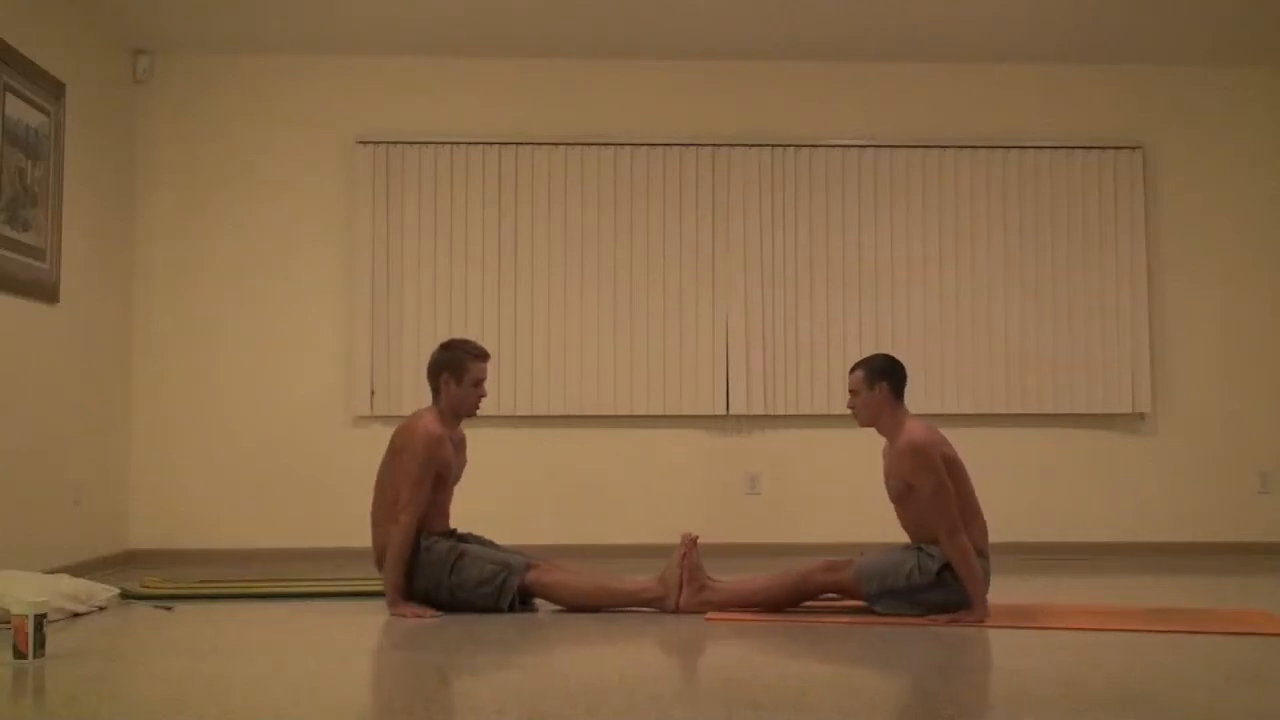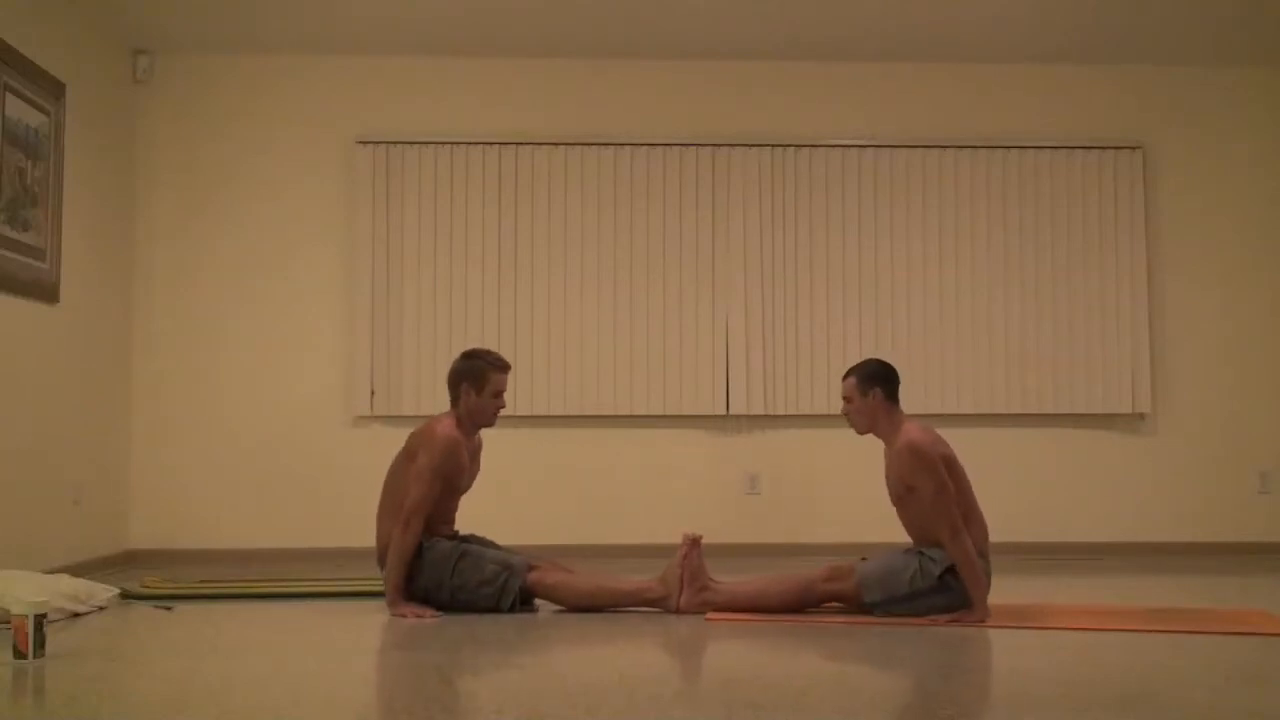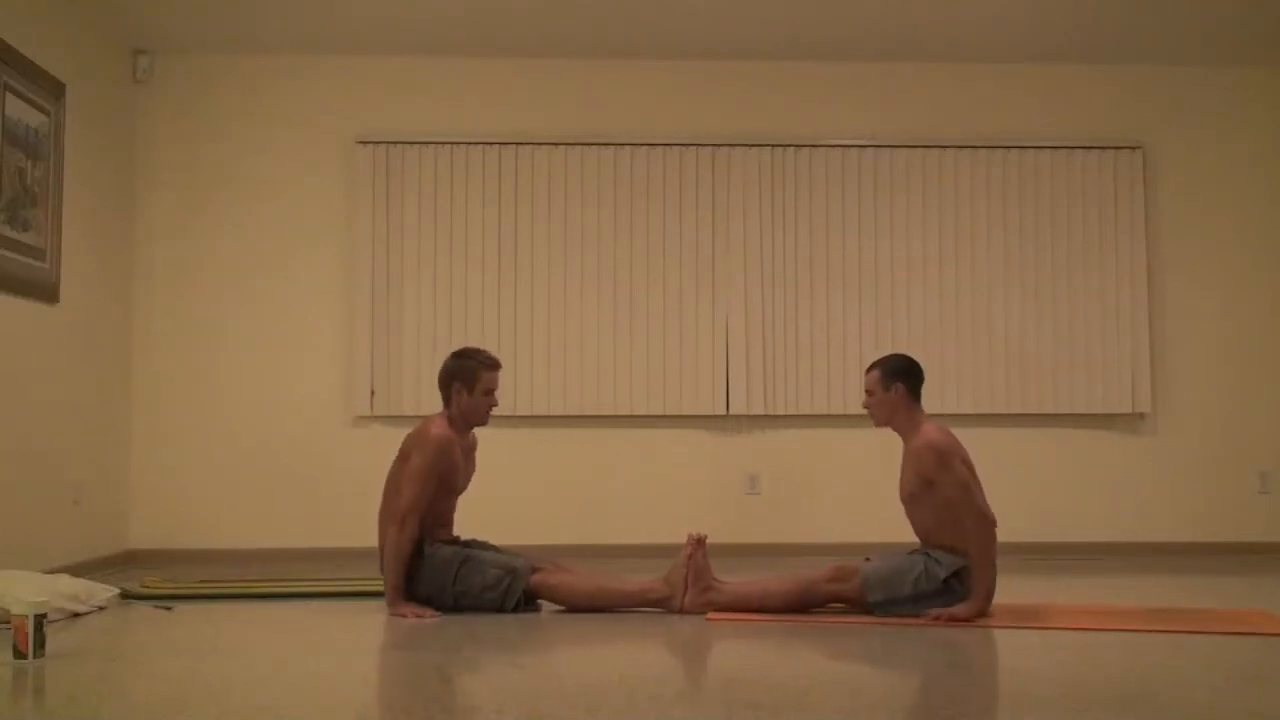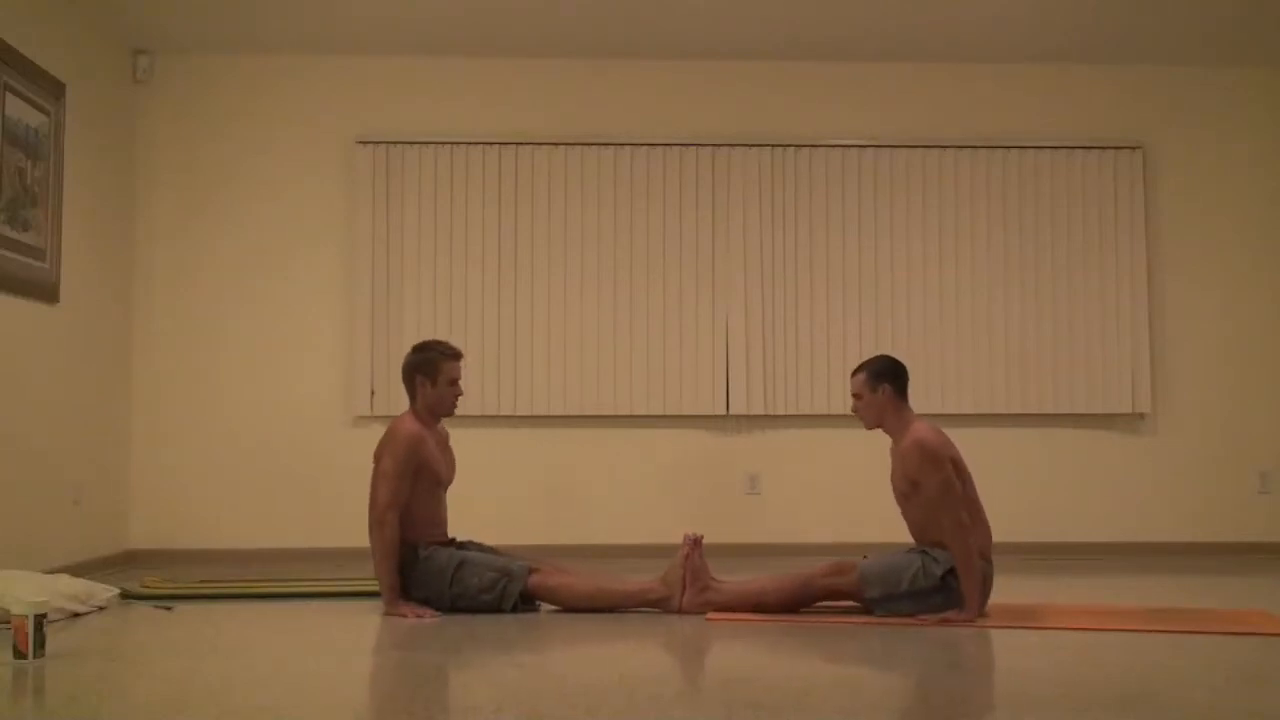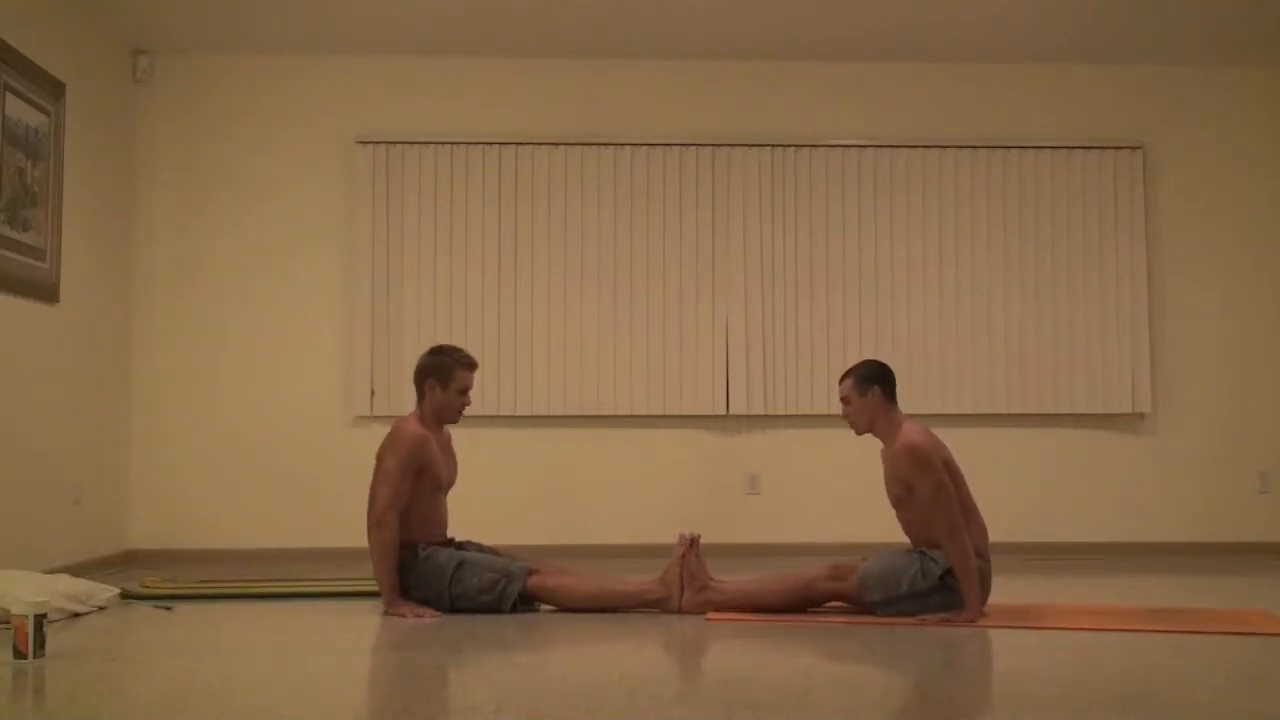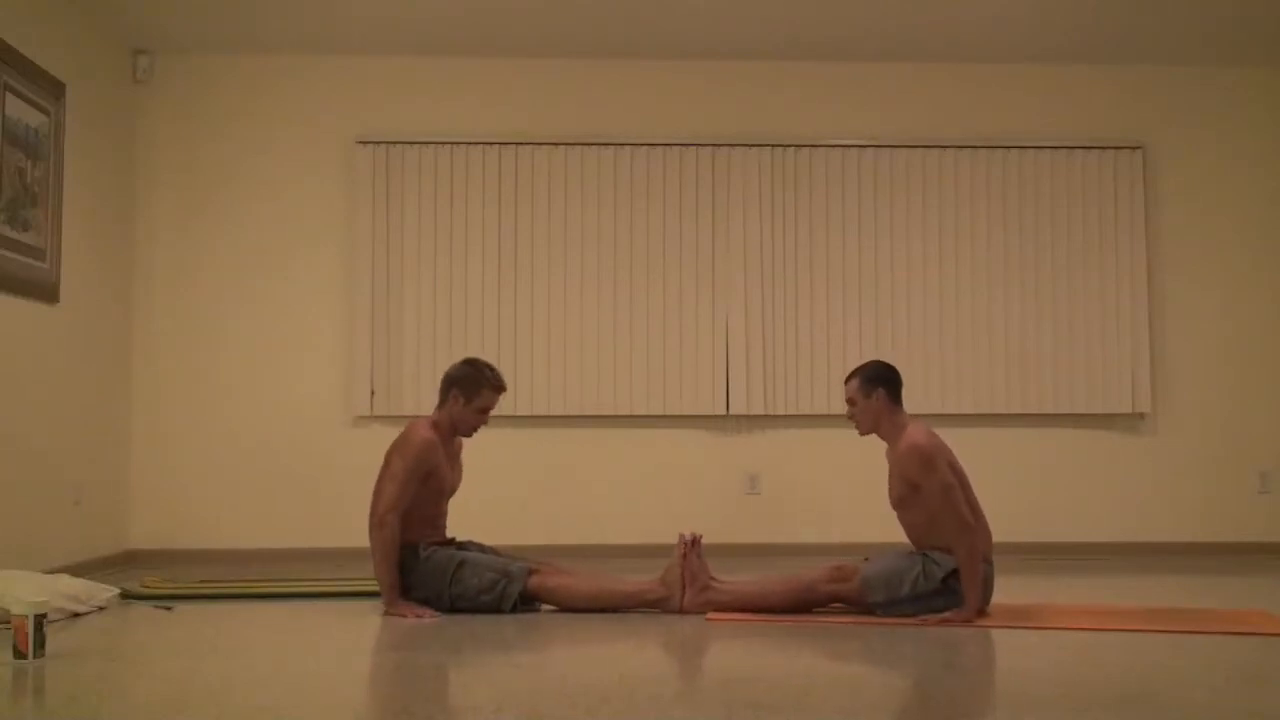
dt=0.5s
person 1, frame 1
left shoulder: (454, 435)
right shoulder: (427, 434)
right elbow: (405, 518)
right wrist: (396, 598)
left hip: (438, 546)
right hip: (417, 559)
left knee: (540, 566)
right knee: (532, 575)
left ankle: (654, 590)
right ankle: (658, 593)
person 1, frame 2
left shoulder: (472, 442)
right shoulder: (445, 438)
right elbow: (409, 519)
right wrist: (396, 598)
left hip: (439, 549)
right hip: (417, 560)
left knee: (545, 568)
right knee: (533, 576)
left ankle: (655, 591)
right ankle: (659, 593)
person 1, frame 3
left shoulder: (467, 441)
right shoulder: (436, 439)
right elbow: (404, 520)
right wrist: (395, 598)
left hip: (439, 553)
right hip: (419, 565)
left knee: (546, 568)
right knee: (536, 578)
left ankle: (660, 591)
right ankle: (663, 593)
person 1, frame 4
left shoulder: (438, 434)
right shoulder: (407, 436)
right elbow: (382, 518)
right wrist: (393, 599)
left hip: (440, 553)
right hip: (416, 565)
left knee: (540, 569)
right knee: (532, 579)
left ankle: (657, 590)
right ankle: (660, 593)
person 1, frame 5
left shoulder: (441, 437)
right shoulder: (410, 437)
right elbow: (382, 518)
right wrist: (392, 598)
left hip: (440, 554)
right hip: (417, 565)
left knee: (540, 570)
right knee: (532, 579)
left ankle: (656, 590)
right ankle: (658, 593)
person 1, frame 6
left shoulder: (452, 441)
right shoulder: (421, 441)
right elbow: (383, 519)
right wrist: (392, 598)
left hip: (437, 553)
right hip: (415, 565)
left knee: (541, 570)
right knee: (532, 579)
left ankle: (655, 590)
right ankle: (658, 594)
person 2, frame 1
left shoulder: (914, 445)
right shoulder: (895, 447)
left elbow: (951, 531)
left wrist: (978, 606)
left hip: (949, 572)
right hip: (936, 563)
left knee: (828, 574)
right knee: (830, 572)
left ankle: (707, 595)
right ankle: (713, 592)
person 2, frame 2
left shoulder: (910, 447)
right shoulder: (898, 444)
left elbow: (952, 530)
left wrist: (978, 605)
left hip: (950, 574)
right hip: (936, 565)
left knee: (832, 581)
right knee: (833, 577)
left ankle: (710, 596)
right ankle: (714, 591)
person 2, frame 3
left shoulder: (929, 446)
right shoulder: (918, 443)
left elbow: (983, 521)
left wrist: (976, 600)
left hip: (955, 576)
right hip: (942, 566)
left knee: (835, 581)
right knee: (838, 576)
left ankle: (712, 596)
right ankle: (717, 592)
person 2, frame 4
left shoulder: (918, 445)
right shoulder: (904, 444)
left elbow: (958, 527)
left wrist: (971, 607)
left hip: (952, 575)
right hip: (939, 565)
left knee: (833, 577)
right knee: (835, 575)
left ankle: (710, 596)
right ankle: (715, 592)
person 2, frame 5
left shoulder: (909, 447)
right shoulder: (895, 447)
left elbow: (952, 529)
left wrist: (971, 606)
left hip: (951, 575)
right hip: (939, 566)
left knee: (833, 580)
right knee: (833, 577)
left ankle: (709, 595)
right ankle: (715, 591)
person 2, frame 6
left shoulder: (914, 448)
right shoulder: (900, 447)
left elbow: (964, 524)
left wrist: (970, 605)
left hip: (953, 576)
right hip: (939, 566)
left knee: (835, 581)
right knee: (837, 576)
left ankle: (710, 596)
right ankle: (715, 590)
